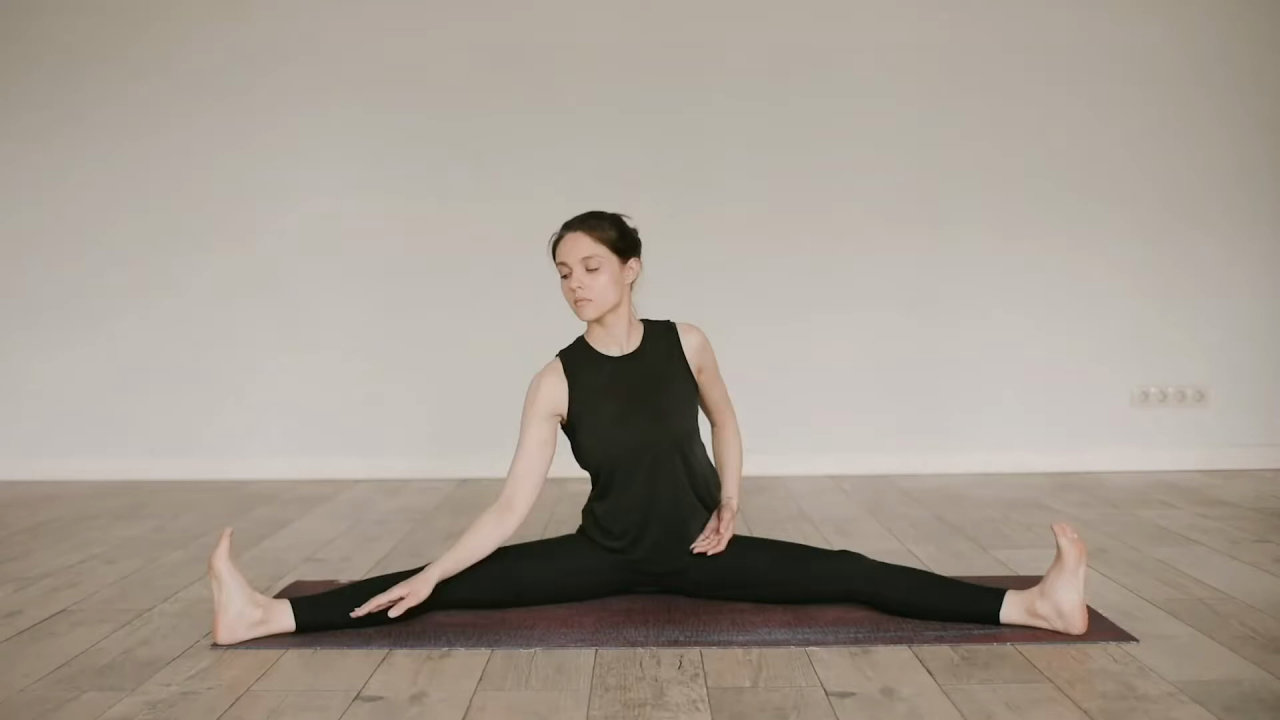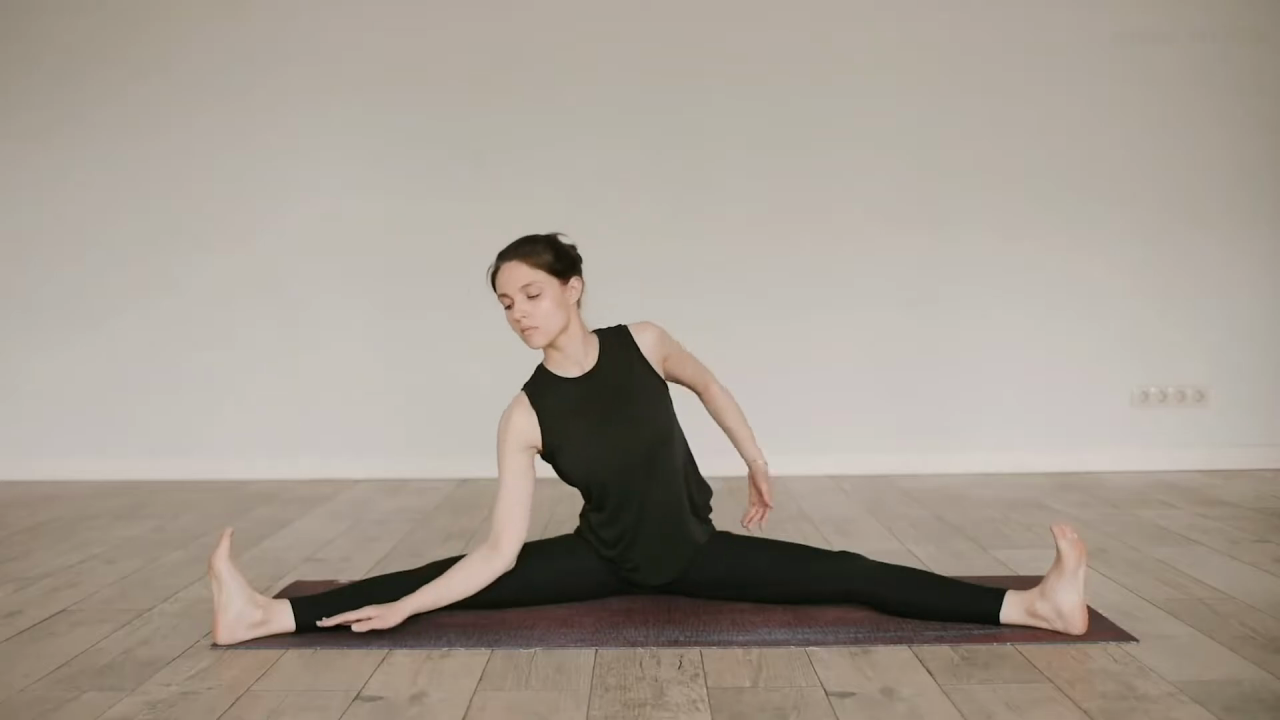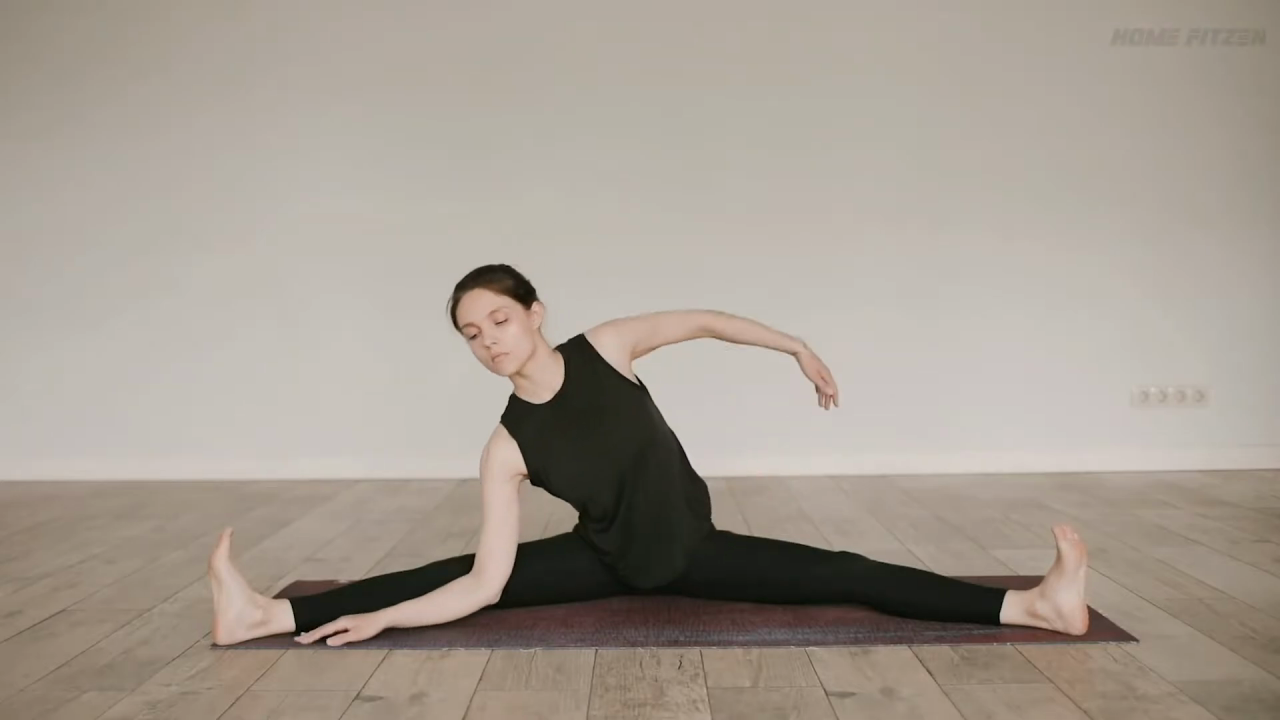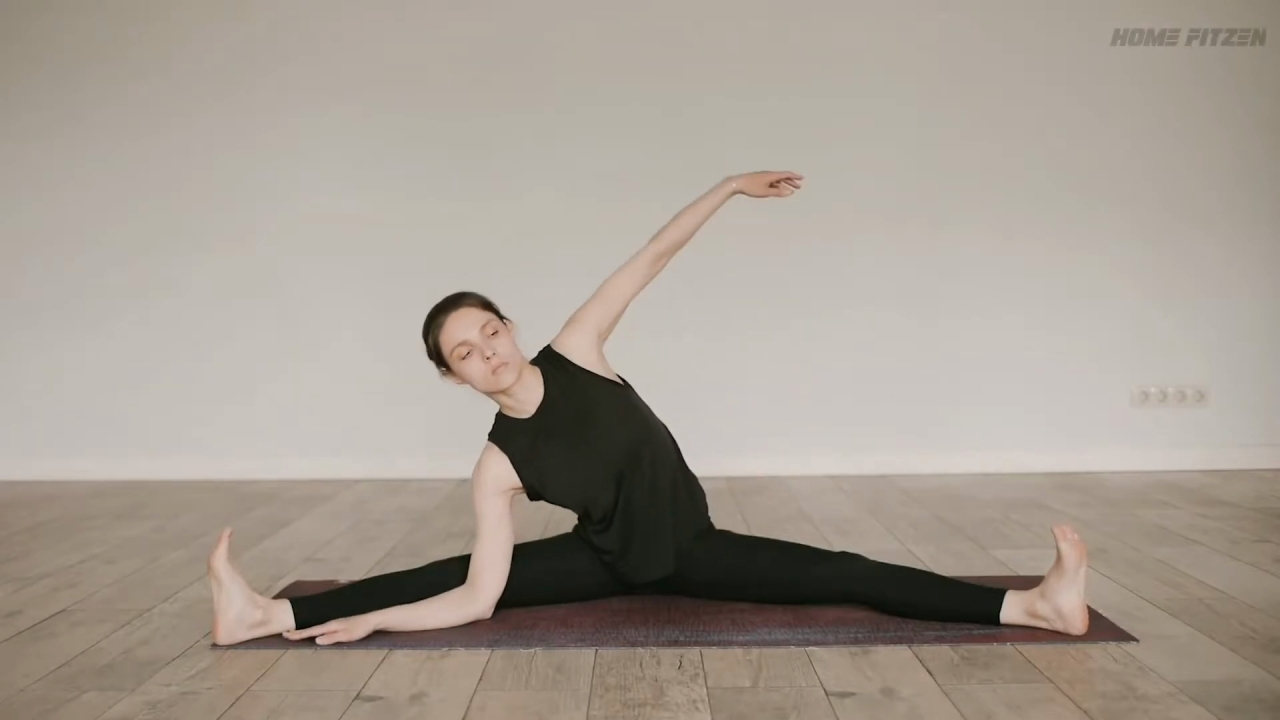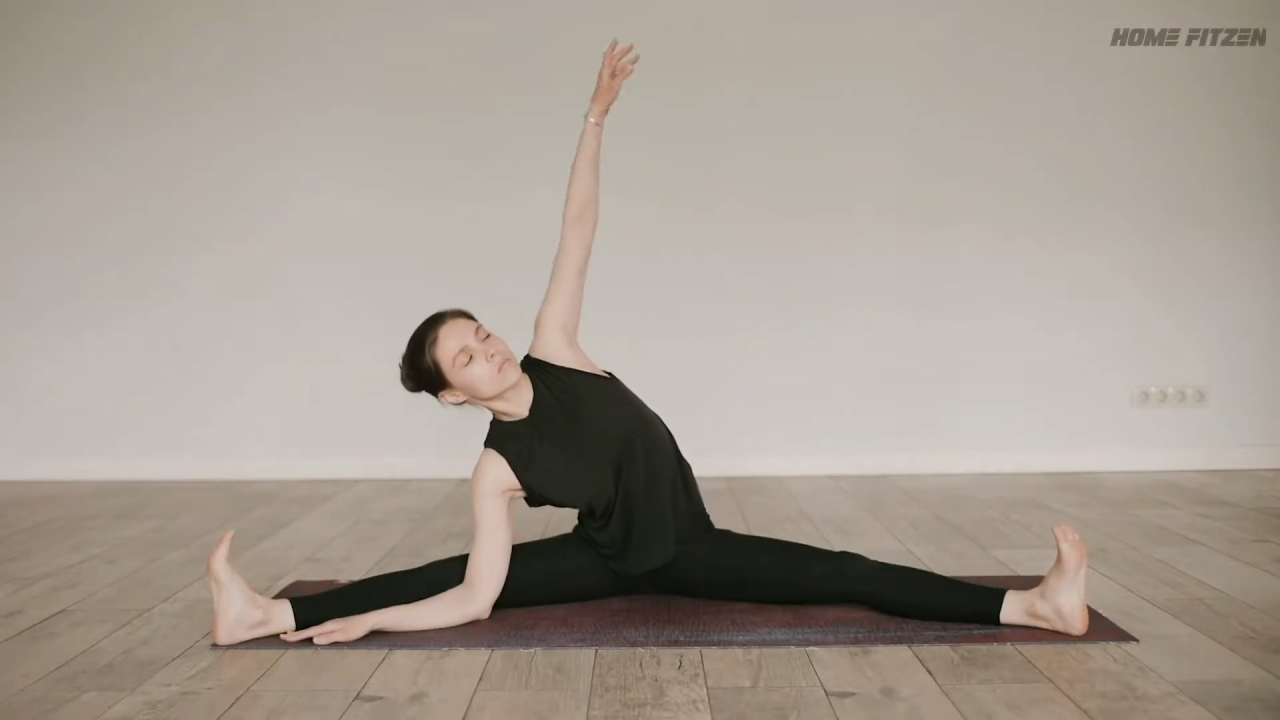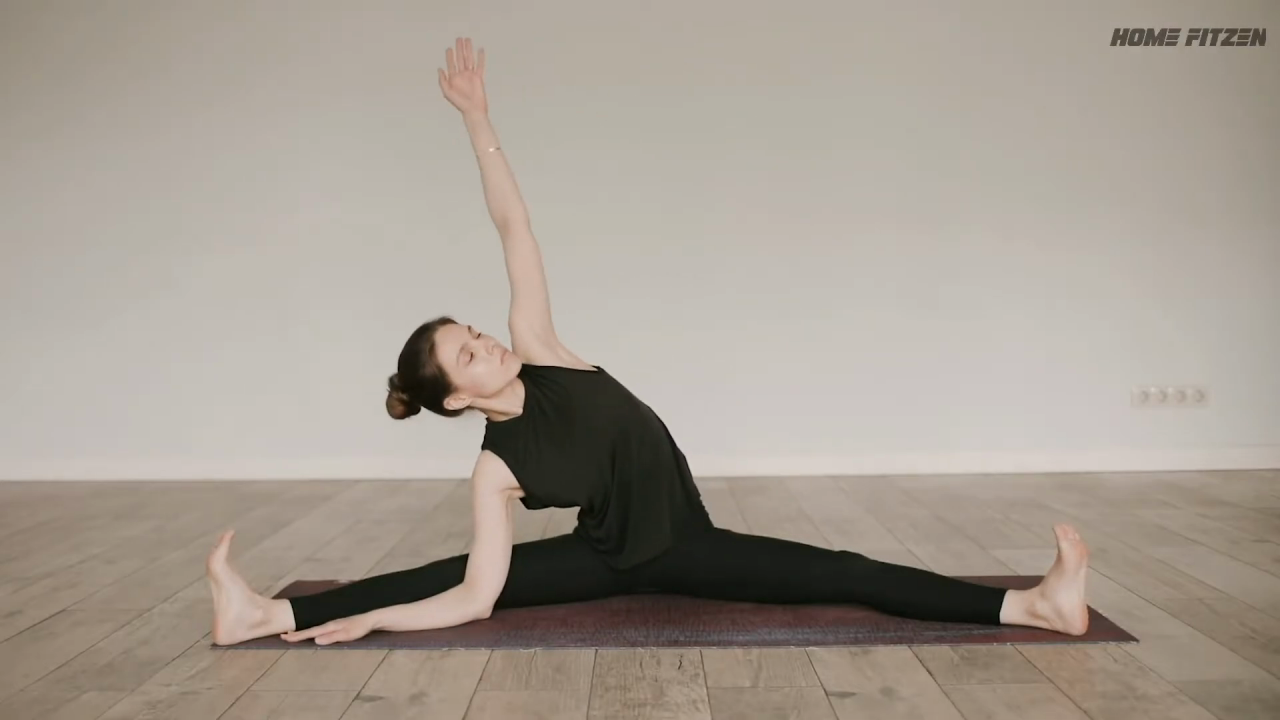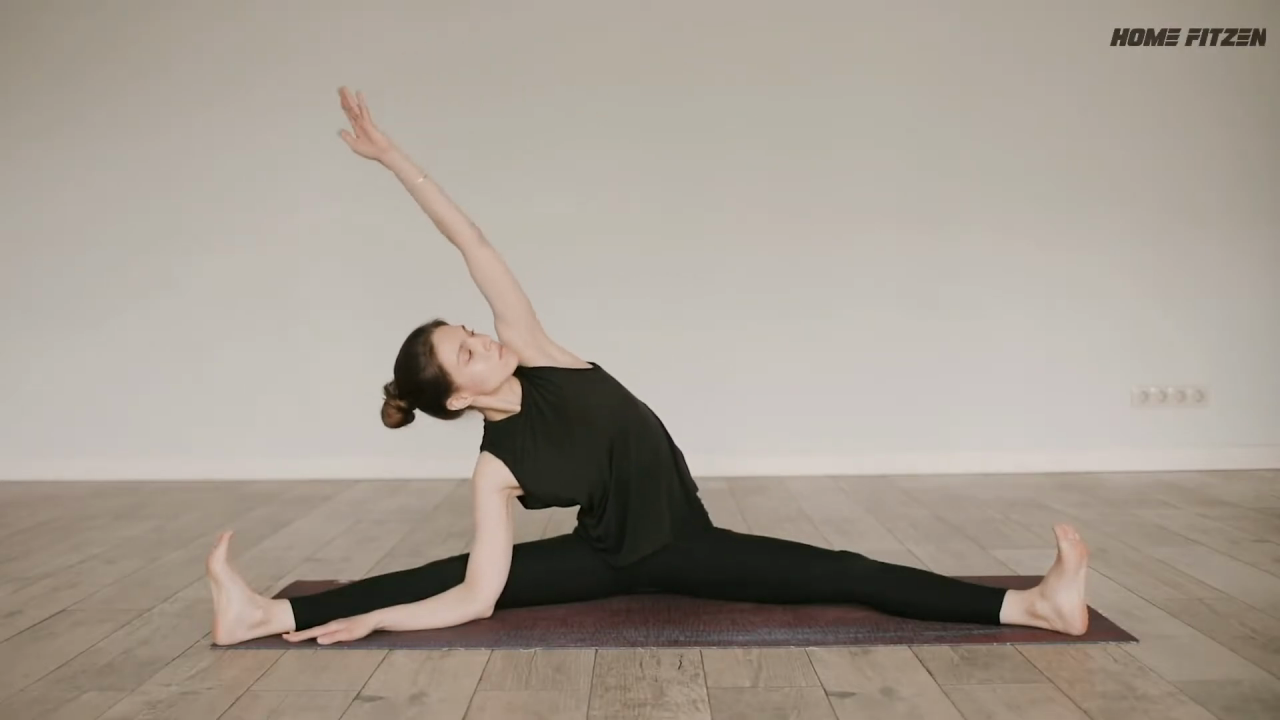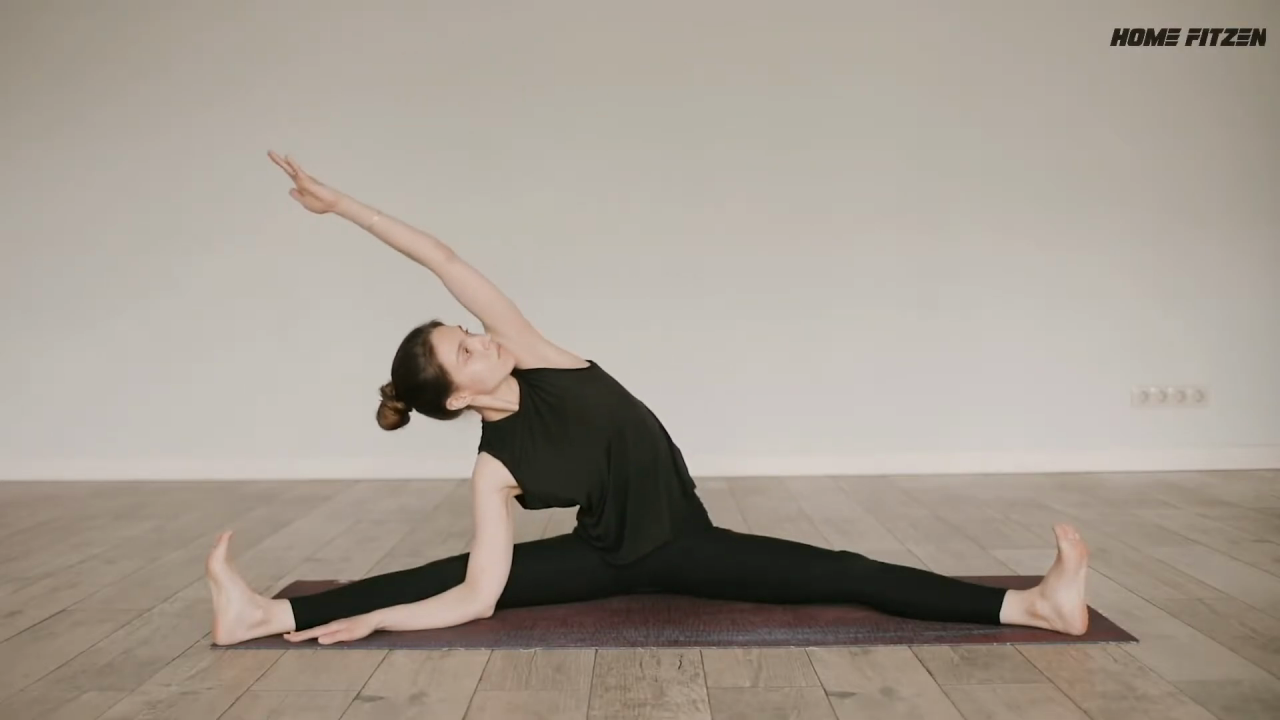
dt=0.4s
person 1, frame 1
left shoulder: (685, 343)
right shoulder: (554, 383)
left elbow: (723, 418)
right elbow: (508, 509)
left wrist: (730, 504)
right wrist: (427, 580)
left hip: (695, 548)
right hip: (606, 554)
left knee: (846, 574)
right knee: (465, 579)
left ankle: (1029, 605)
right ankle: (268, 616)
person 1, frame 2
left shoulder: (642, 342)
right shoulder: (524, 416)
left elbow: (708, 386)
right elbow: (503, 551)
left wrist: (756, 464)
right wrist: (405, 607)
left hip: (694, 547)
right hip: (605, 558)
left knee: (844, 575)
right knee: (462, 579)
left ankle: (1029, 606)
right ankle: (268, 614)
person 1, frame 3
left shoulder: (605, 346)
right shoulder: (505, 448)
left elbow: (701, 321)
right elbow: (486, 585)
left wrist: (797, 344)
right wrist: (380, 618)
left hip: (690, 549)
right hip: (604, 560)
left knee: (842, 574)
right knee: (456, 572)
left ankle: (1029, 605)
right ankle: (271, 615)
person 1, frame 4
left shoulder: (571, 354)
right shoulder: (496, 470)
left elbow: (648, 263)
right elbow: (478, 600)
left wrist: (725, 189)
right wrist: (371, 619)
left hip: (690, 550)
right hip: (605, 564)
left knee: (842, 573)
right knee: (454, 576)
left ankle: (1026, 605)
person 1, frame 5
left shoulder: (551, 353)
right shoulder: (496, 470)
left elbow: (578, 233)
right elbow: (477, 600)
left wrist: (597, 114)
right wrist: (369, 621)
left hip: (685, 545)
right hip: (605, 559)
left knee: (844, 577)
right knee: (451, 572)
left ankle: (1028, 606)
person 1, frame 6
left shoulder: (536, 353)
right shoulder: (495, 468)
left elbow: (514, 229)
right elbow: (478, 598)
left wrist: (478, 117)
right wrist: (371, 621)
left hip: (683, 543)
right hip: (607, 557)
left knee: (842, 576)
right knee: (454, 571)
left ankle: (1029, 605)
person 1, frame 7
left shoulder: (531, 352)
right shoulder: (495, 469)
left elbow: (472, 242)
right elbow: (480, 598)
left wrist: (391, 154)
right wrist: (372, 620)
left hip: (682, 544)
right hip: (607, 557)
left knee: (841, 574)
right knee: (457, 571)
left ankle: (1028, 605)
person 1, frame 8
left shoulder: (531, 354)
right shoulder: (493, 470)
left elbow: (446, 260)
right elbow: (480, 597)
left wrist: (343, 205)
right wrist: (372, 620)
left hip: (681, 544)
right hip: (608, 557)
left knee: (841, 573)
right knee: (457, 571)
left ankle: (1028, 604)
